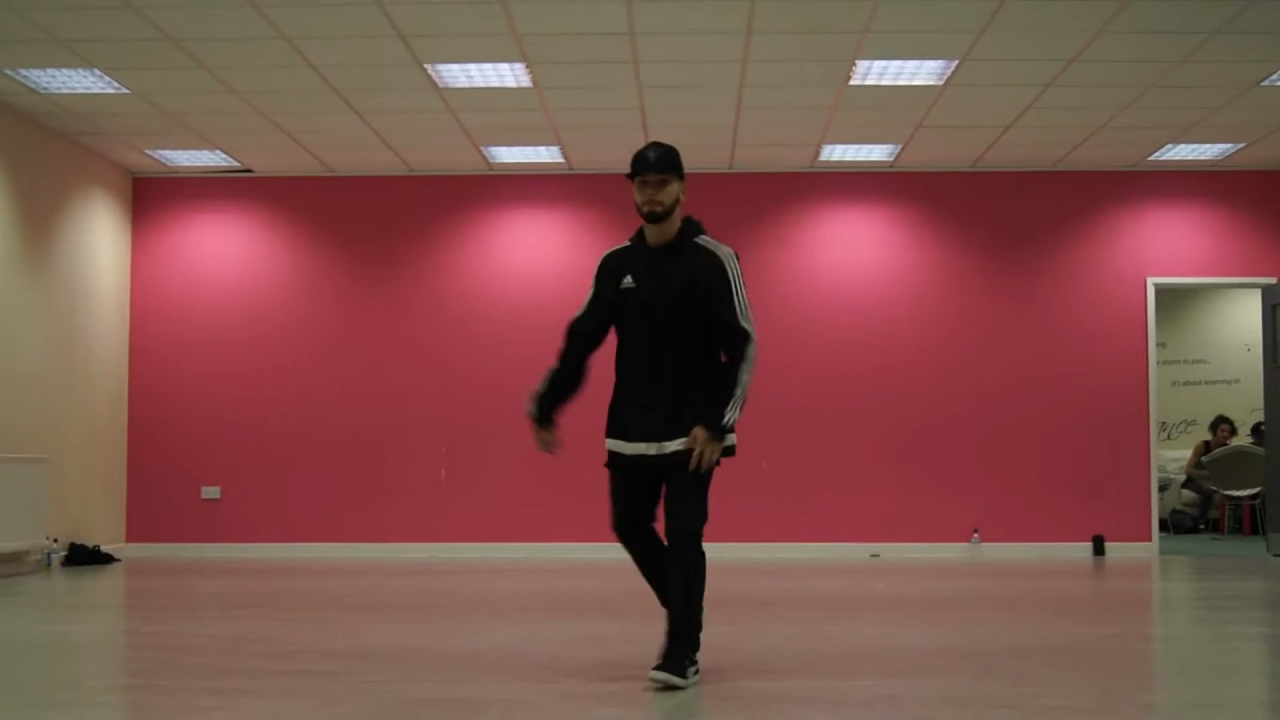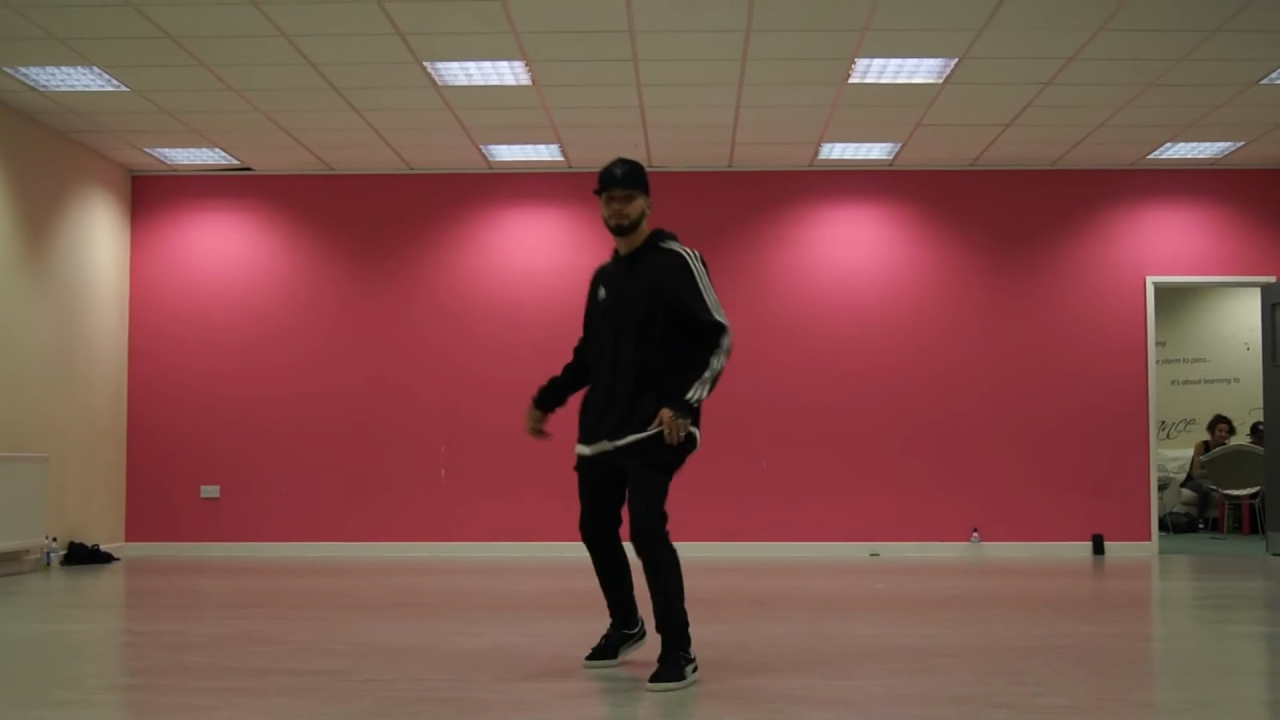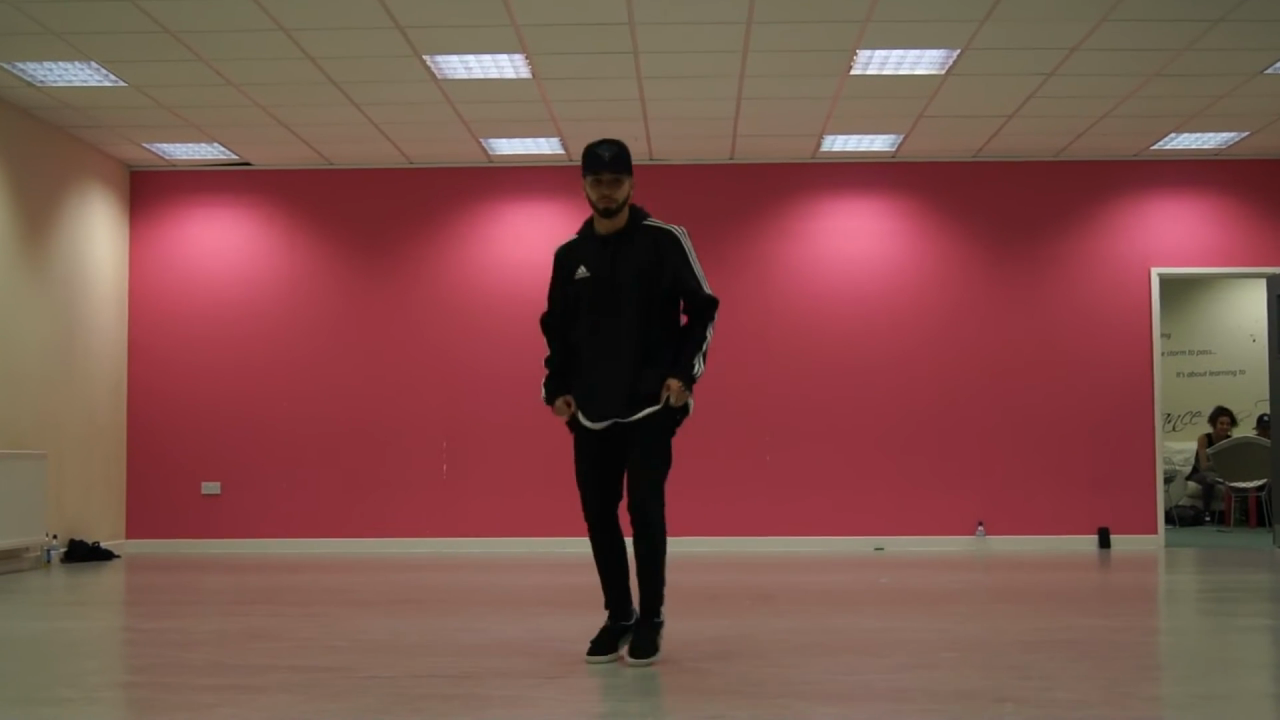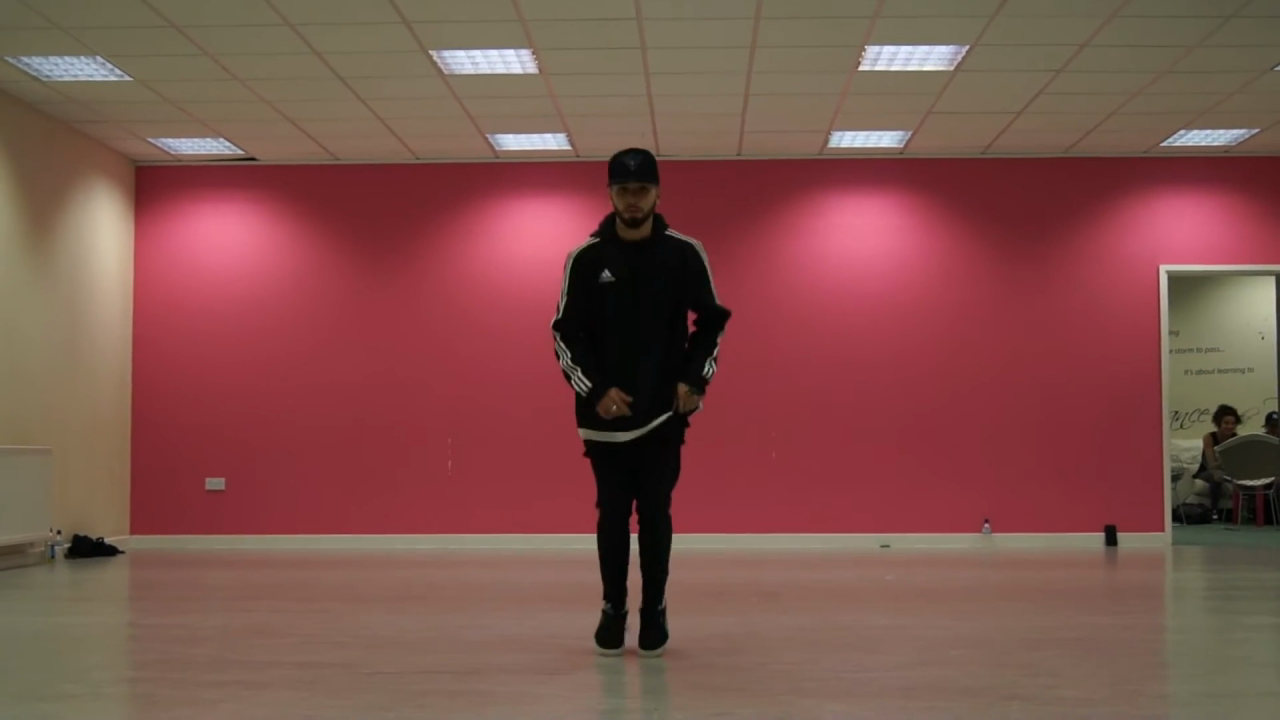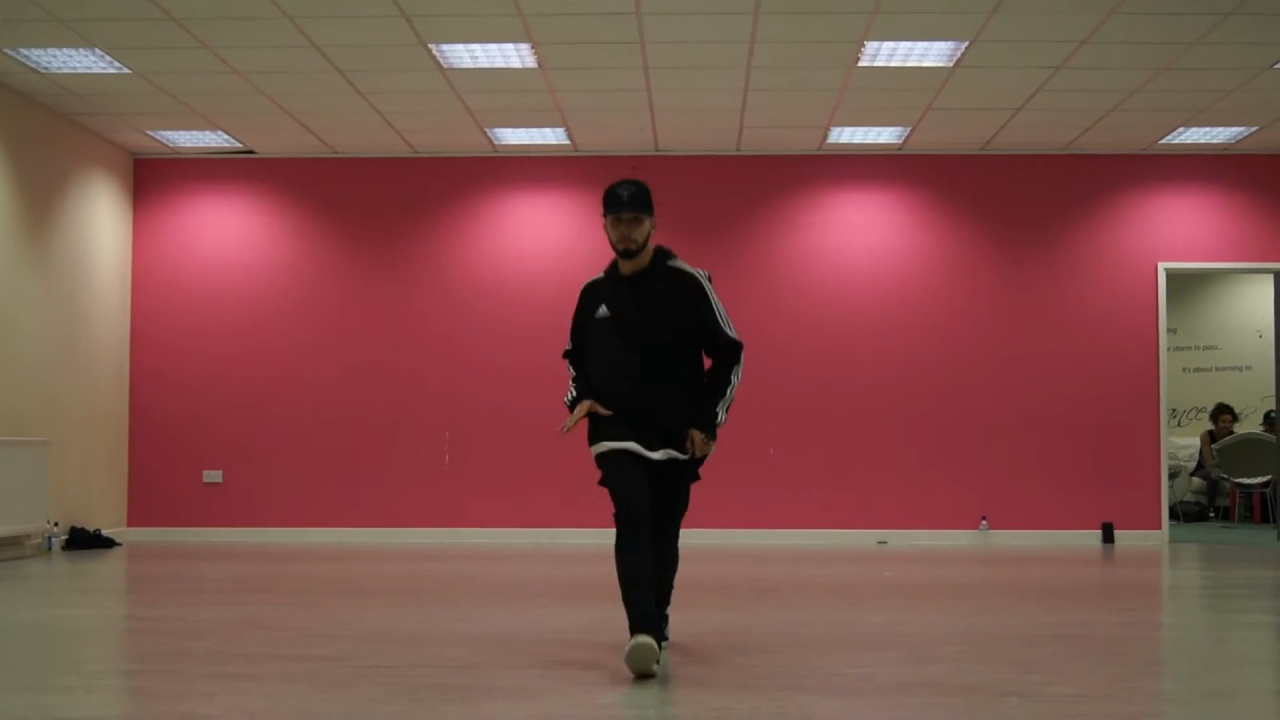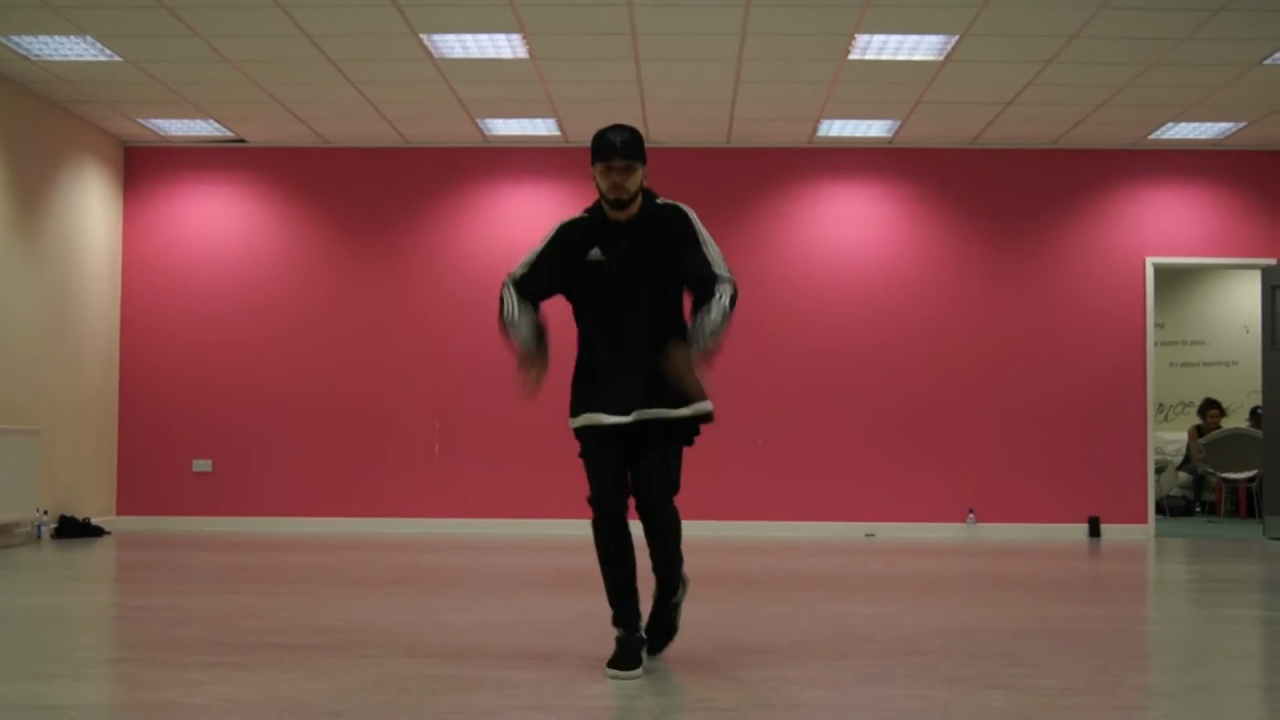
dt=0.4s
person 1, frame 1
left shoulder: (713, 259)
right shoulder: (615, 264)
left elbow: (741, 347)
right elbow: (582, 341)
left wrist: (716, 424)
right wrist: (545, 407)
left hip: (691, 428)
right hip: (632, 428)
left knee: (683, 534)
right knee: (628, 527)
left ankle: (684, 651)
right ankle: (682, 614)
person 1, frame 2
left shoulder: (678, 261)
right shoulder: (603, 277)
left elbow: (716, 339)
left wrist: (684, 402)
right wrist: (545, 399)
left hip: (656, 426)
right hip: (601, 428)
left knee: (647, 530)
right knee: (595, 529)
left ankle: (678, 652)
right ankle: (626, 624)
person 1, frame 3
left shoulder: (665, 240)
right shoulder: (569, 255)
left elbow: (703, 310)
right elbow: (556, 328)
left wrist: (684, 372)
right wrist: (557, 387)
left hip: (650, 403)
right hip: (592, 409)
left knee: (645, 506)
right knee: (597, 510)
left ankle: (650, 620)
right ankle: (619, 615)
person 1, frame 4
left shoulder: (685, 254)
right shoulder: (585, 259)
left elbow: (712, 321)
right elbow: (564, 334)
left wrist: (694, 378)
right wrist: (594, 390)
left hip: (663, 409)
right hip: (607, 412)
left knee: (654, 509)
right knee: (613, 512)
left ankle: (653, 611)
right ankle: (614, 608)
person 1, frame 5
left shoulder: (688, 283)
right shoulder: (594, 294)
left elbow: (729, 355)
right elbow: (577, 358)
left wrist: (707, 421)
right wrist: (579, 398)
left hip: (677, 437)
right hip: (617, 436)
left knee: (663, 534)
right knee: (632, 520)
left ankle: (656, 616)
right ankle: (642, 632)
person 1, frame 6
left shoulder: (673, 222)
right shoulder: (573, 235)
left elbow: (720, 286)
right elbow: (518, 288)
left wrist: (696, 344)
right wrist: (528, 344)
left hip: (662, 399)
right hip: (599, 401)
left knee: (655, 500)
right knee: (607, 507)
left ankle: (670, 587)
right ankle: (628, 633)
